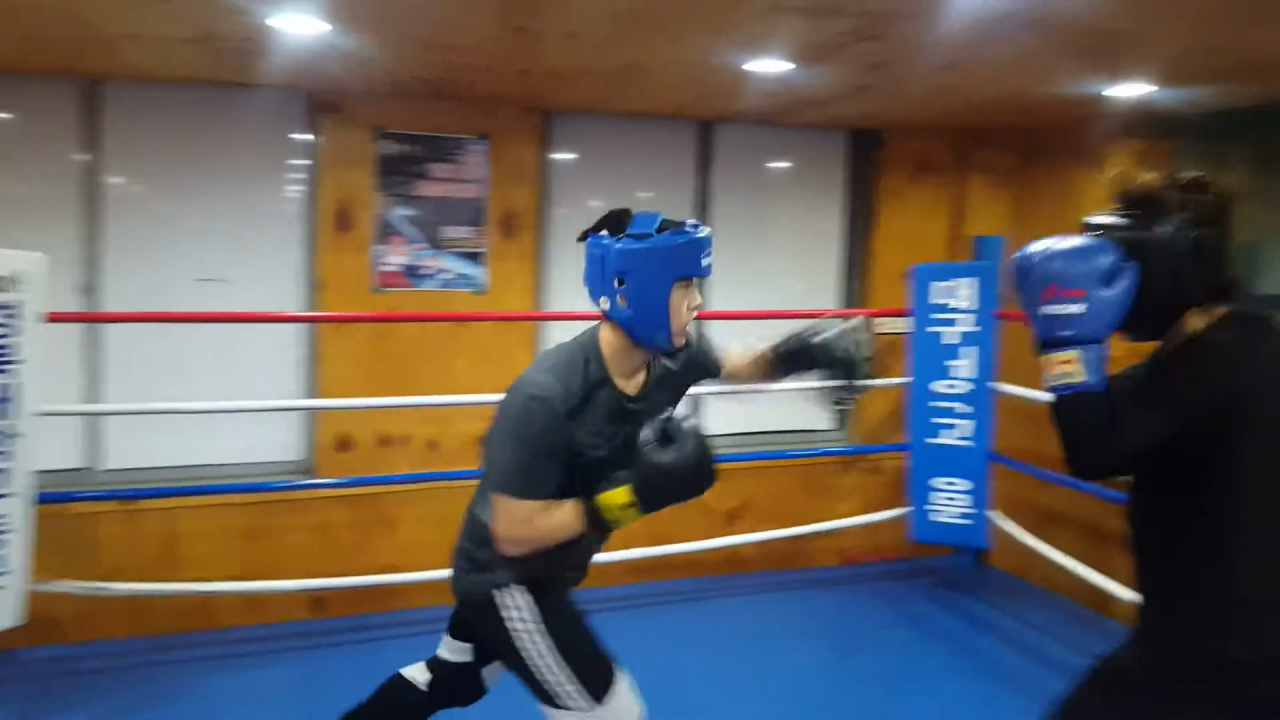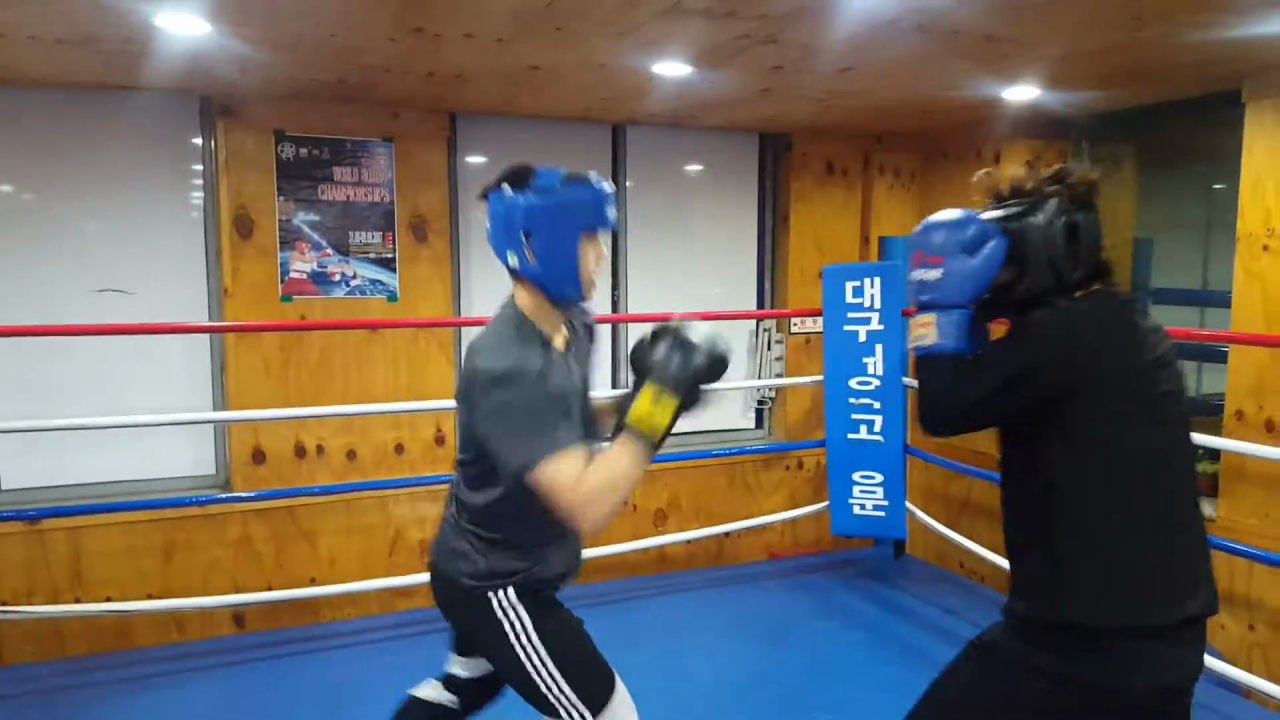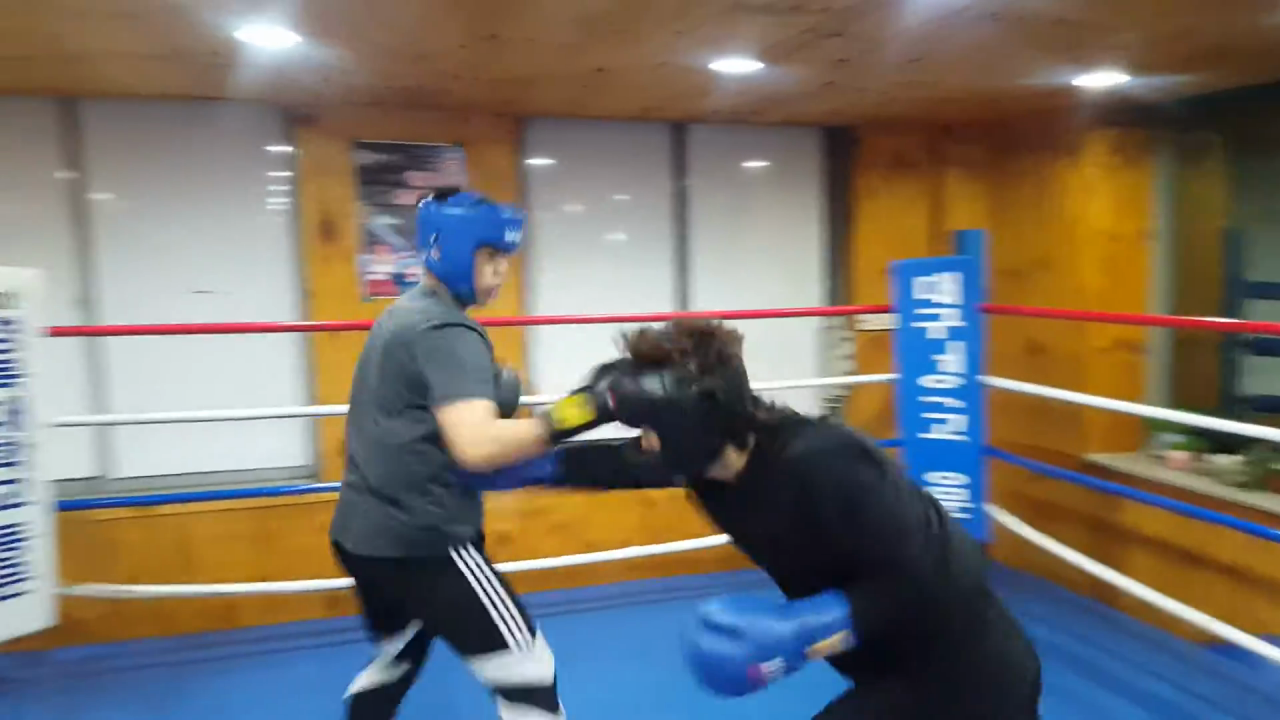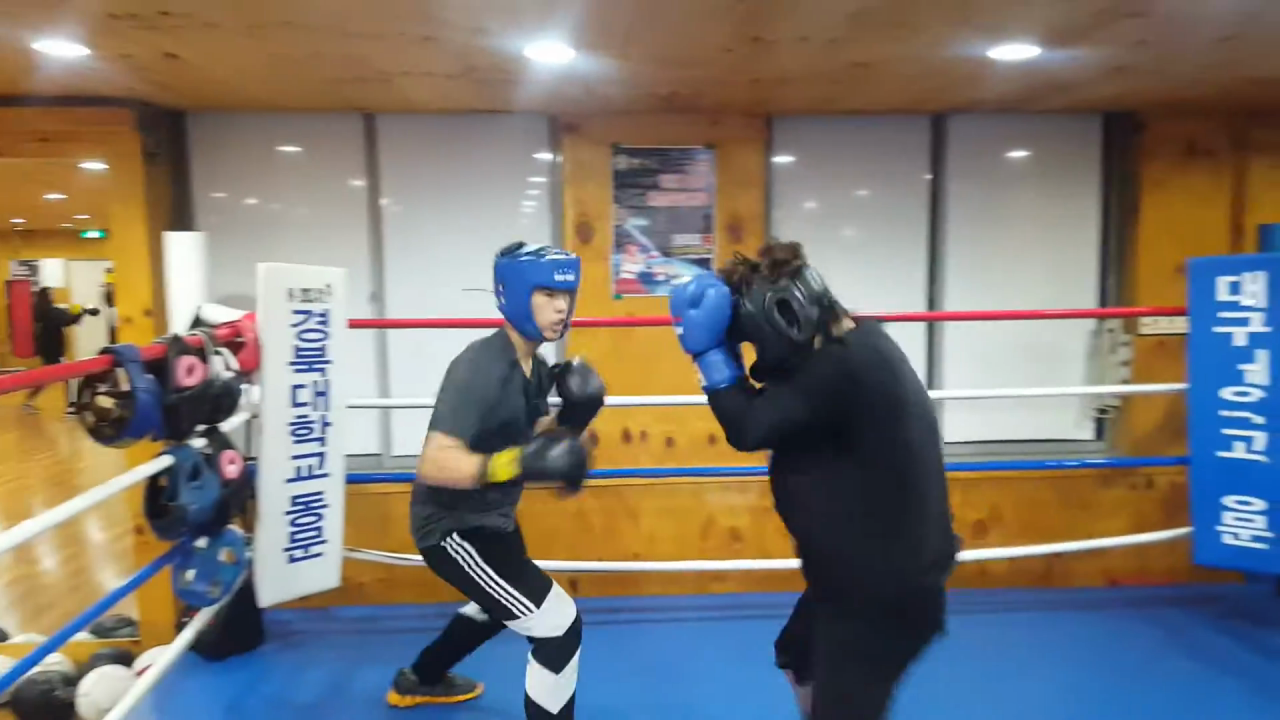
dt=0.5s
person 1, frame 1
left shoulder: (1221, 360)
left elbow: (1099, 449)
right elbow: (1127, 417)
left wrist: (1071, 334)
right wrist: (1072, 331)
left hip: (1207, 646)
person 1, frame 2
left shoulder: (1061, 330)
right shoulder: (1131, 330)
left elbow: (945, 408)
right elbow: (1000, 392)
left wrist: (936, 299)
right wrist: (970, 317)
left hip: (1081, 626)
person 1, frame 3
left shoulder: (817, 461)
right shoulder: (739, 437)
left elbow: (929, 582)
right elbow: (623, 464)
left wrist: (800, 631)
right wrist: (535, 464)
left hip: (961, 674)
person 1, frame 4
left shoulder: (848, 363)
right shoulder: (850, 348)
left elbow: (749, 429)
right elbow: (774, 414)
left wrist: (709, 348)
right wrist: (718, 347)
left hip: (882, 595)
right hip: (870, 575)
right knee: (796, 657)
person 2, frame 1
left shoulder: (669, 356)
right shoulder: (543, 398)
left elbow: (733, 368)
right elbow: (514, 534)
left wrist: (797, 353)
right wrist: (627, 494)
left hip: (543, 569)
right hip: (505, 577)
left knee: (452, 677)
person 2, frame 2
left shoulder: (573, 325)
right shoulder: (507, 366)
left elbow: (568, 424)
right elbow: (588, 507)
left wrist: (622, 412)
right wrist: (657, 402)
left hip: (498, 565)
right hip: (497, 582)
person 2, frame 3
left shoulder: (400, 317)
right shoulder: (447, 332)
right elbow: (476, 446)
left wrist: (489, 405)
right wrist: (579, 410)
left hip: (359, 537)
right hip: (424, 542)
left knee: (395, 653)
person 2, frame 4
left shoulder: (533, 364)
right shoulder: (482, 367)
left elbow: (537, 438)
right elbow: (435, 467)
left wrist: (569, 418)
right wrist: (527, 462)
left hip: (489, 518)
right hip: (452, 528)
left knee: (494, 607)
right knee: (557, 624)
left ankle: (415, 680)
